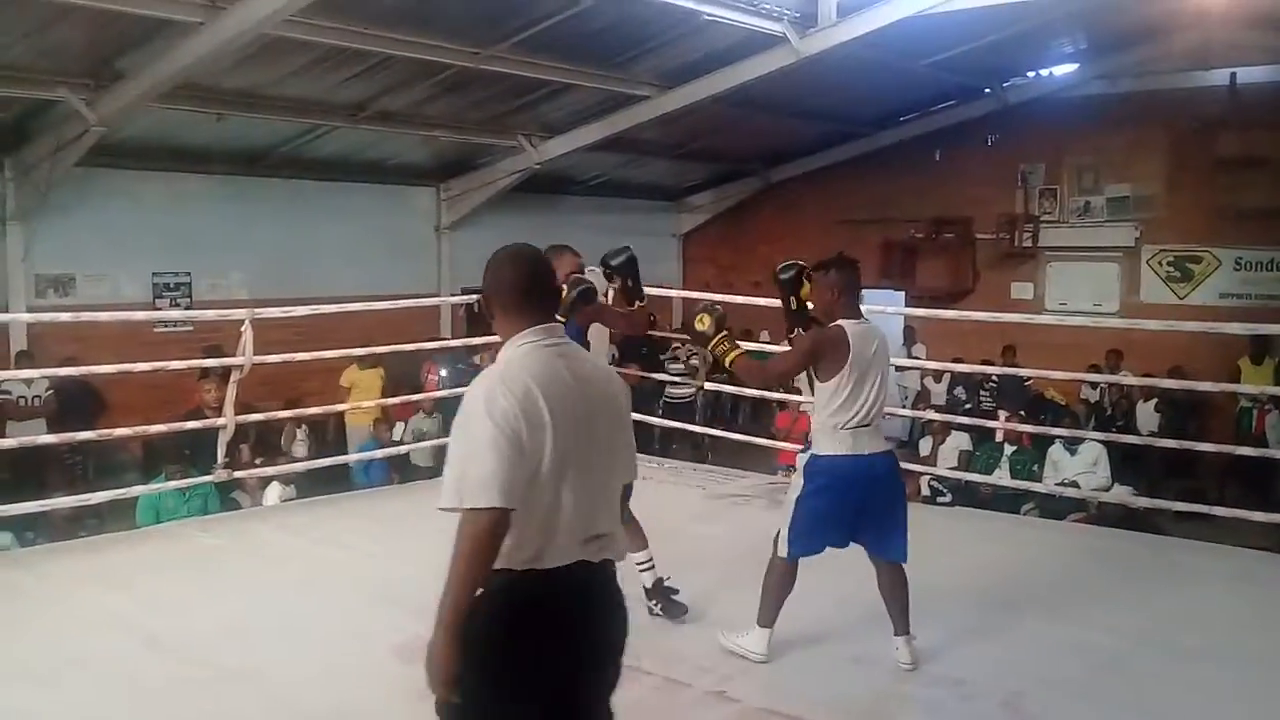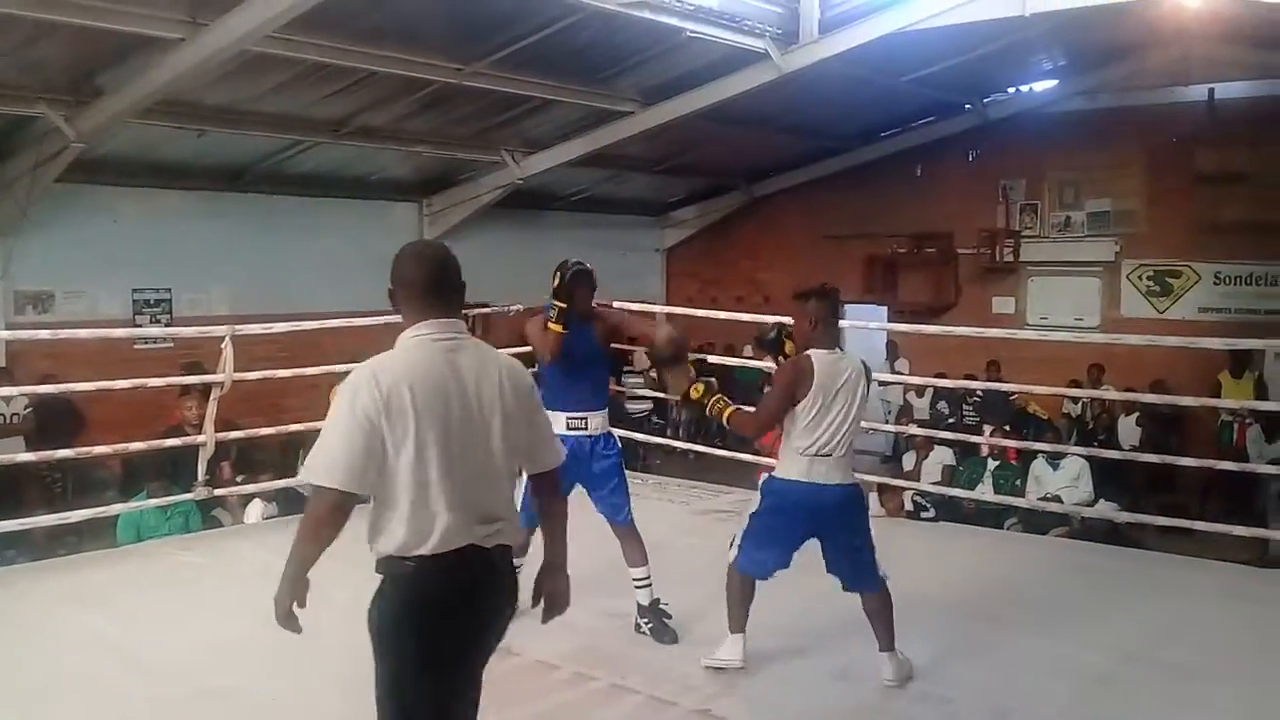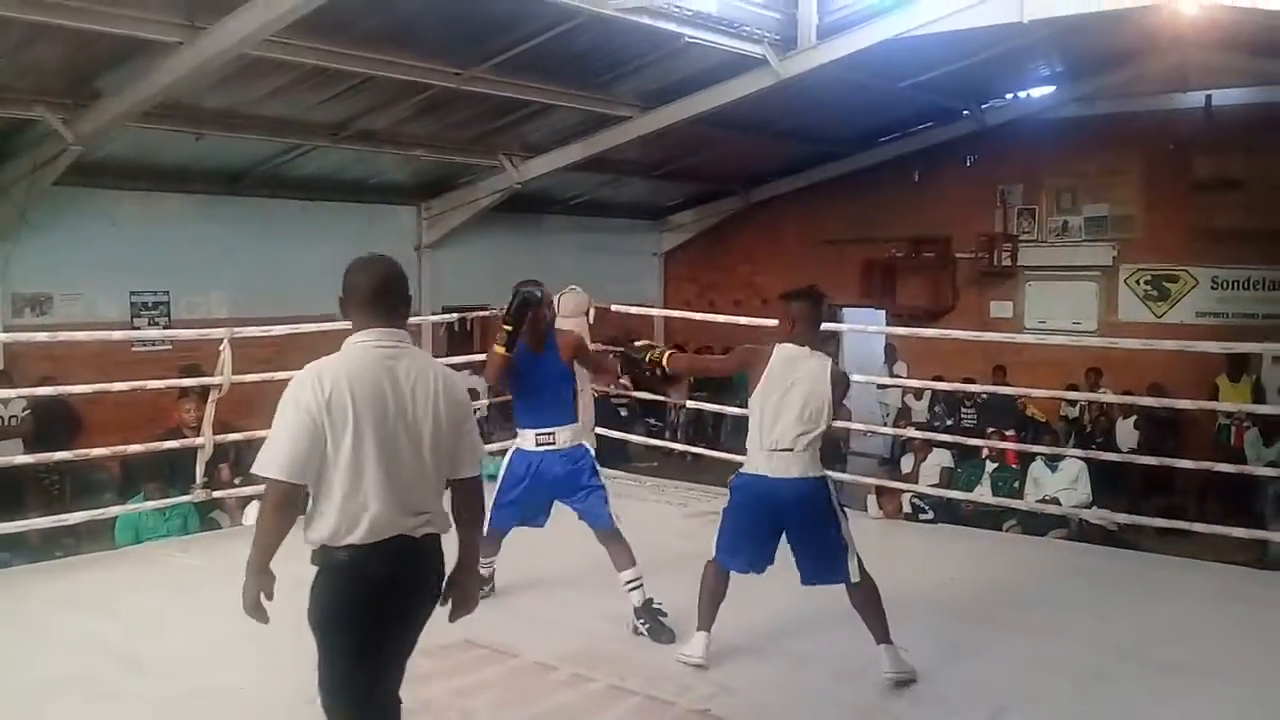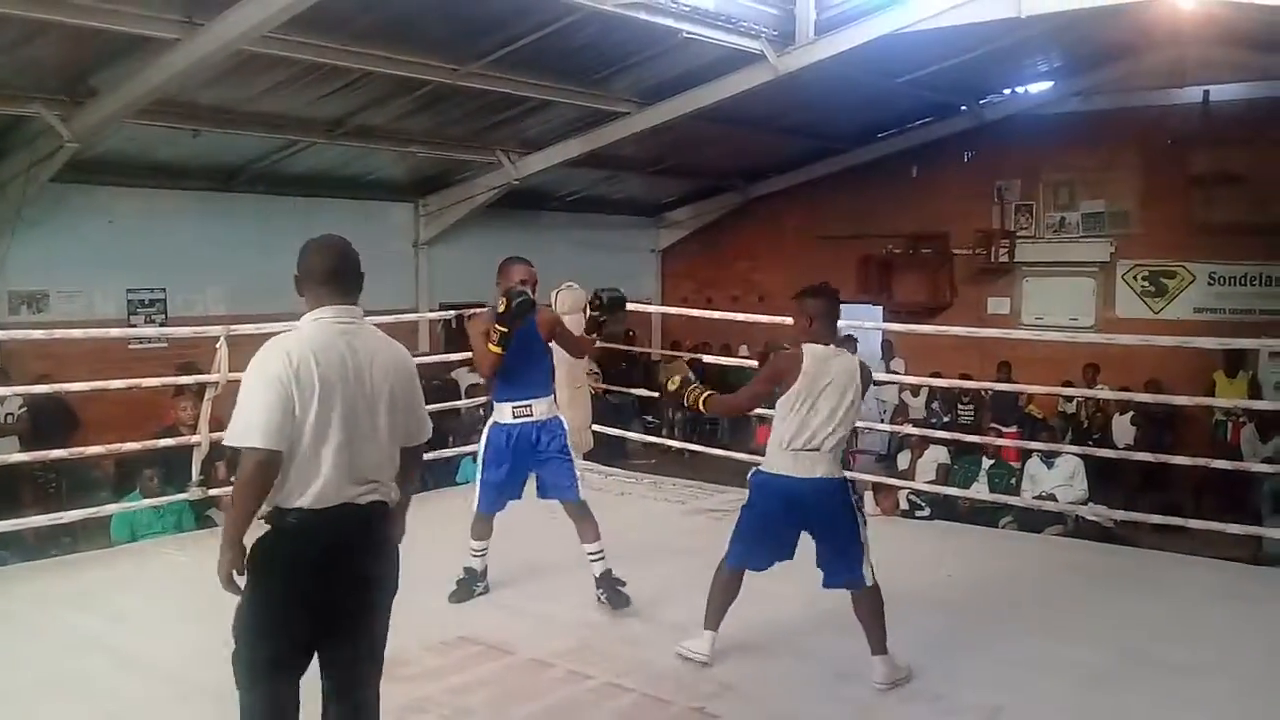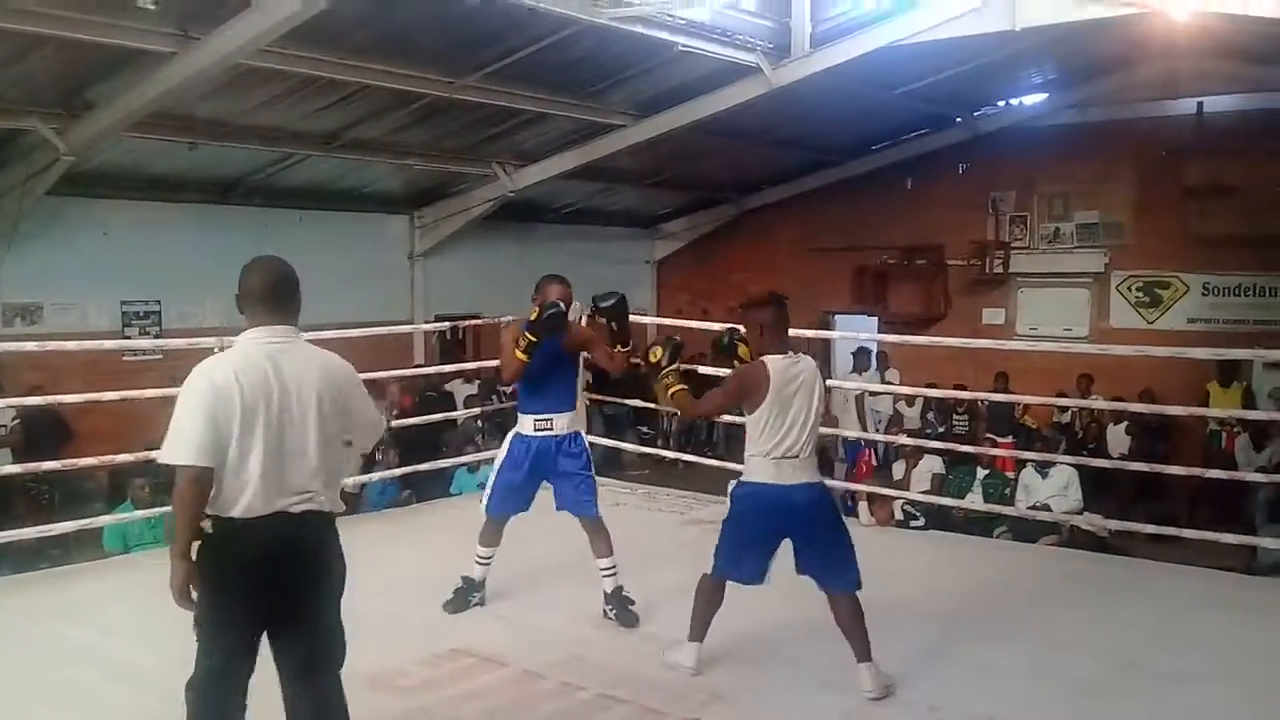
dt=0.3s
person 1, frame 1
left shoulder: (498, 388)
right shoulder: (605, 379)
left elbow: (486, 521)
left wrist: (446, 628)
left hip: (520, 601)
right hip: (597, 594)
person 1, frame 2
left shoulder: (376, 379)
right shoulder: (509, 373)
left elbow: (333, 499)
right elbow: (547, 479)
left wrist: (293, 576)
right wrist: (555, 564)
left hip: (418, 583)
right hip: (492, 575)
person 1, frame 3
left shoulder: (320, 380)
right shoulder: (444, 381)
left elbow: (284, 491)
right elbow: (468, 488)
left wrist: (257, 566)
right wrist: (468, 568)
left hip: (351, 568)
right hip: (421, 562)
person 1, frame 4
left shoulder: (283, 353)
right shoulder: (395, 356)
left elbow: (259, 461)
right elbow: (412, 452)
left wrist: (231, 541)
right wrist: (395, 511)
left hip: (301, 533)
right hip: (371, 531)
left knee: (264, 667)
right knee: (353, 675)
person 1, frame 5
left shoulder: (213, 374)
right shoulder: (330, 370)
left elbow: (192, 477)
right elbow: (368, 438)
left wrist: (180, 554)
left hip: (238, 541)
right hip: (311, 538)
left knee: (221, 665)
right knee: (316, 674)
person 2, frame 1
left shoulder: (827, 337)
right shoulder: (876, 336)
left elbow: (767, 376)
left wrist: (718, 339)
right wrist: (798, 310)
left hip: (831, 464)
right hip: (878, 460)
left knee: (787, 549)
right knee: (886, 554)
left ankle: (760, 637)
right ankle: (904, 643)
person 2, frame 2
left shoulder: (798, 367)
right shoulder: (860, 370)
left elbow: (756, 426)
left wrist: (710, 399)
left hip: (791, 488)
right hip: (840, 489)
left knee: (744, 561)
right knee: (868, 576)
left ankle: (734, 644)
right ankle: (892, 660)
person 2, frame 3
left shoulder: (760, 357)
right shoulder: (836, 377)
left elbow: (696, 365)
left wrist: (651, 354)
left hip: (754, 482)
right hip: (806, 485)
left knee: (722, 561)
right knee: (851, 570)
left ankle: (698, 643)
right ankle: (889, 656)
person 2, frame 4
left shoulder: (787, 362)
right shoulder: (859, 372)
left elbow: (734, 406)
left wrist: (687, 391)
left hip: (776, 481)
right hip: (828, 486)
left knee: (735, 562)
right knee: (860, 575)
left ankle: (704, 640)
right ankle: (883, 663)
person 2, frame 5
left shoulder: (750, 375)
right shoulder: (814, 371)
left elbow: (696, 412)
left wrist: (666, 368)
right wrist: (745, 355)
left hip: (758, 491)
right hip: (808, 491)
left knee: (719, 571)
right knee: (840, 583)
left ankle: (691, 650)
right ankle: (868, 671)
person 3, frame 1
left shoulder: (586, 307)
left elbow: (638, 325)
left wrist: (630, 285)
right wrist: (566, 311)
left knee: (620, 509)
left ankle: (654, 587)
person 3, frame 2
left shoulder: (605, 321)
right shoulder: (539, 324)
left elbow: (654, 331)
right elbow: (549, 355)
left wrist: (667, 345)
right wrist: (561, 302)
left hip: (598, 439)
right hip: (554, 437)
left knee: (624, 524)
right knee: (525, 522)
left ankle: (647, 608)
person 3, frame 3
left shoulder: (569, 341)
right shoulder: (505, 346)
left elbow: (601, 367)
right elbow: (492, 379)
right wrist: (508, 328)
left hip: (571, 452)
right hip: (528, 454)
left knee: (607, 529)
right knee: (493, 526)
left ankle: (643, 609)
right ankle: (483, 577)
person 3, frame 4
left shoulder: (545, 318)
right shoulder: (481, 324)
left elbow: (579, 350)
right elbow: (485, 371)
left wrist: (597, 319)
right wrist: (503, 324)
left hip: (546, 425)
right hip: (504, 427)
left knee: (574, 502)
right knee: (486, 508)
left ankle: (603, 576)
right ankle: (476, 573)
person 3, frame 5
left shoulder: (578, 334)
right shoulder: (515, 332)
left elbow: (618, 368)
right elbow: (510, 375)
left wrist: (619, 326)
right wrist: (535, 333)
left hip: (567, 439)
right hip: (526, 438)
left knee: (591, 518)
right knee: (495, 514)
left ankle: (614, 593)
right ankle: (474, 583)
